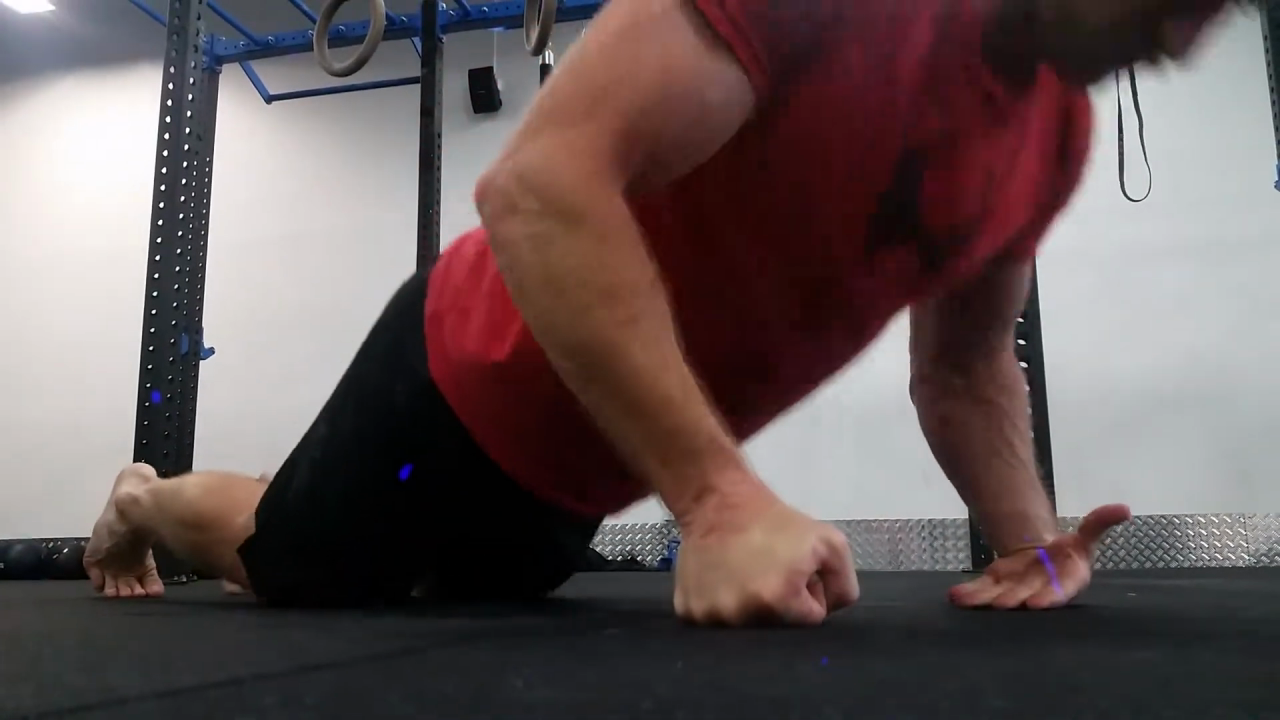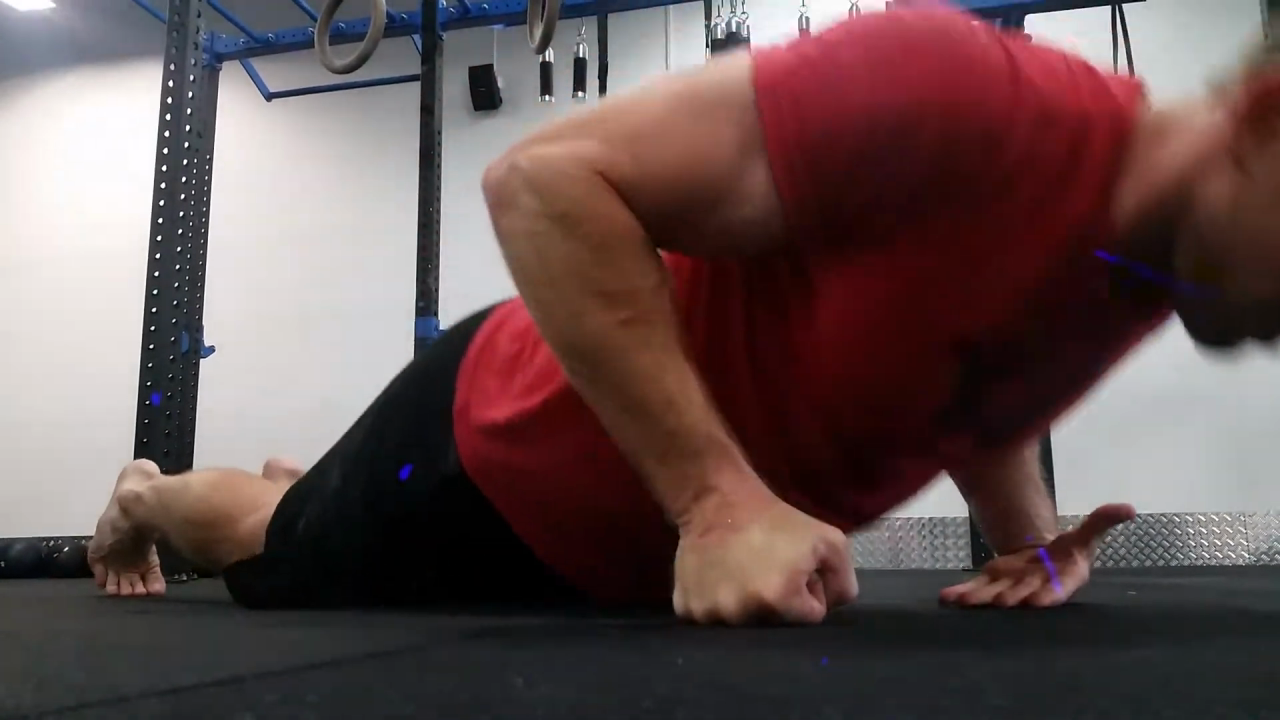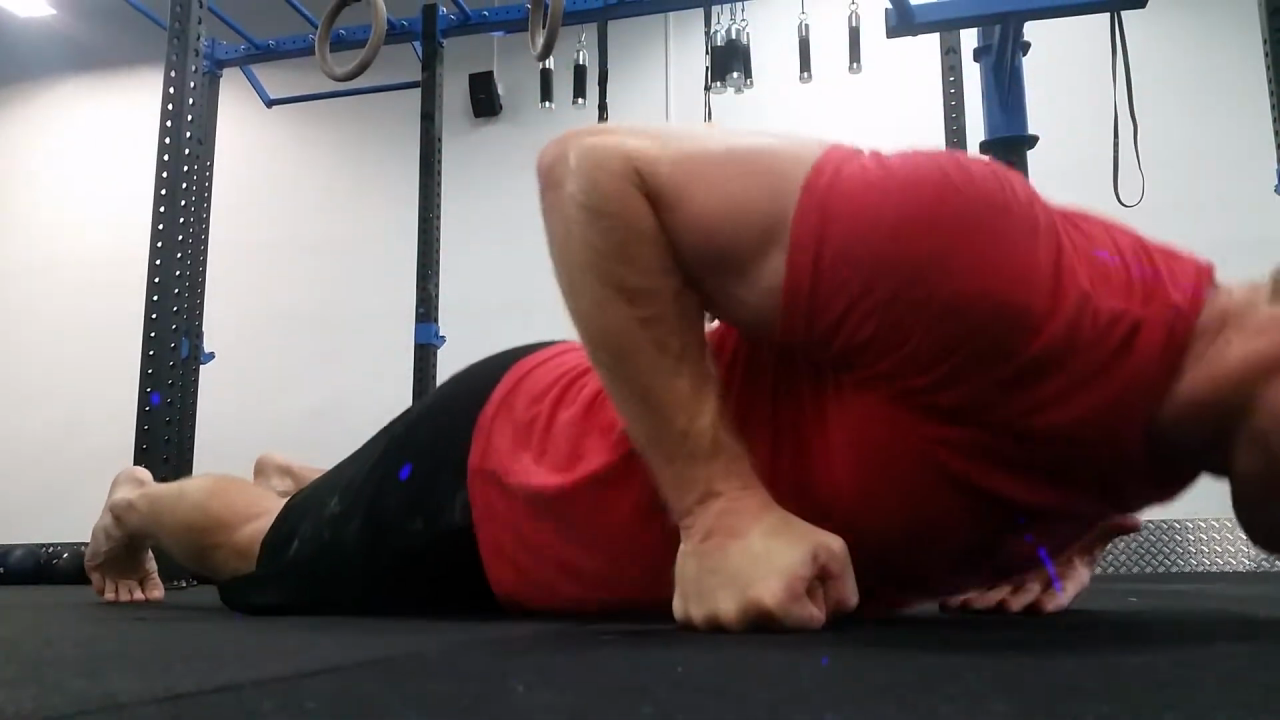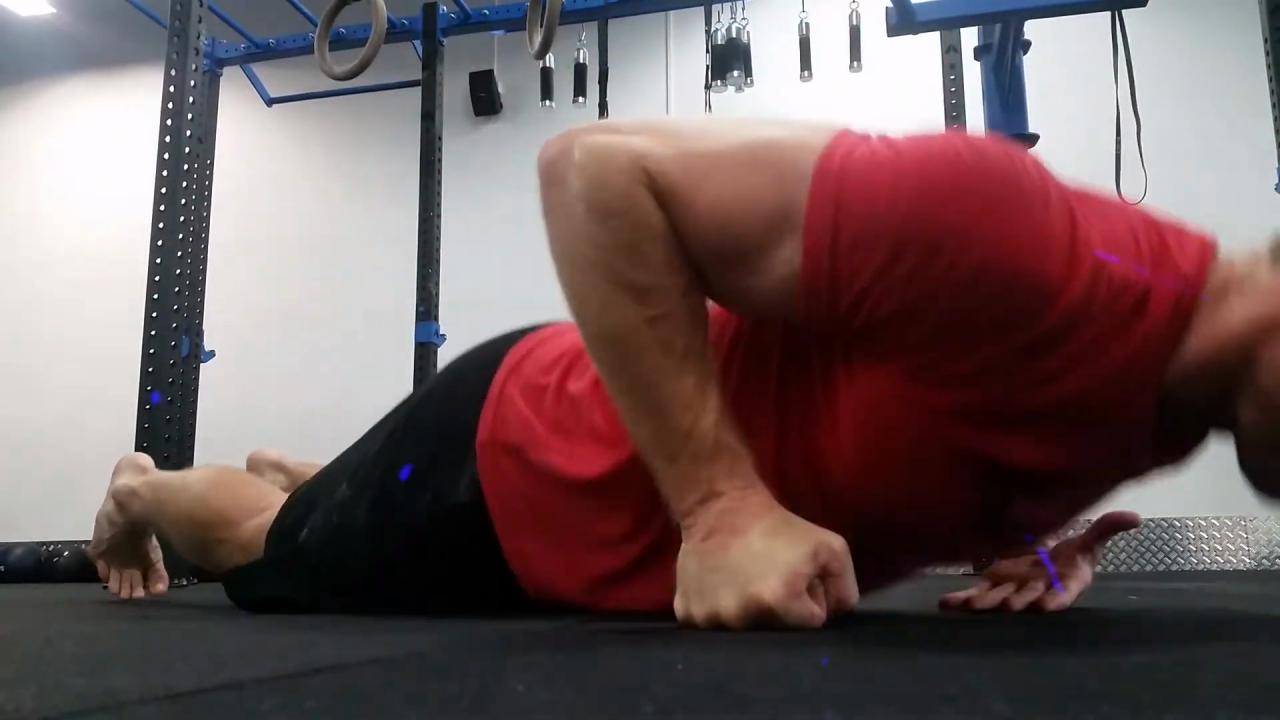
dt=0.3s
person 1, frame 1
left shoulder: (1056, 127)
left elbow: (962, 361)
right elbow: (541, 184)
left wrist: (1027, 540)
right wrist: (721, 501)
left hip: (600, 450)
right hip: (476, 382)
left knee: (456, 586)
right knee: (283, 570)
left ankle: (317, 487)
right ankle: (146, 497)
person 1, frame 2
left shoulder: (1162, 251)
right shoulder: (969, 101)
right elbow: (544, 181)
left wrist: (1023, 537)
right wrist: (721, 501)
right hip: (504, 444)
right knee: (277, 567)
left ankle: (315, 475)
right ankle: (145, 495)
person 1, frame 3
right shoulder: (1013, 281)
right elbow: (593, 172)
left wrist: (1018, 543)
right wrist: (723, 509)
right hip: (512, 493)
right knee: (279, 570)
left ankle: (301, 482)
right ankle: (141, 502)
person 1, frame 4
left shoulder: (1175, 368)
right shoulder: (1020, 241)
right elbow: (595, 172)
left wrist: (1020, 541)
right wrist: (729, 508)
right hip: (524, 477)
right knee: (284, 568)
left ankle: (291, 477)
right ankle: (147, 492)
